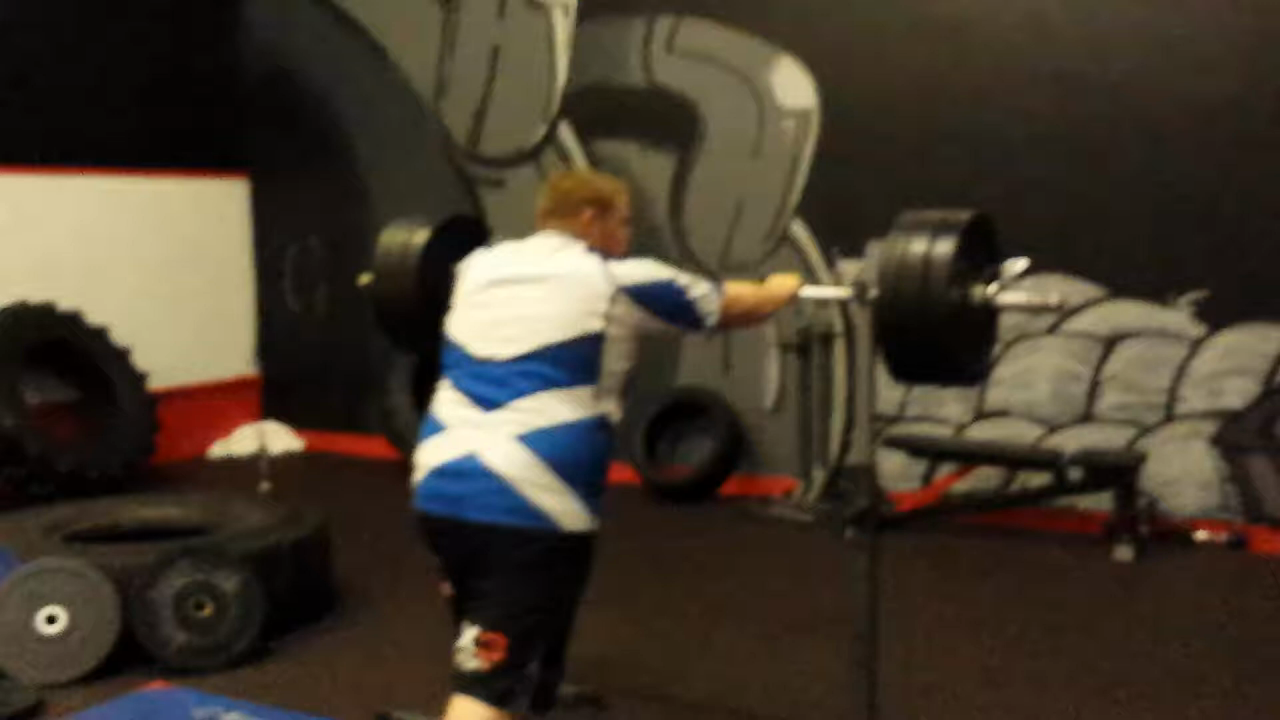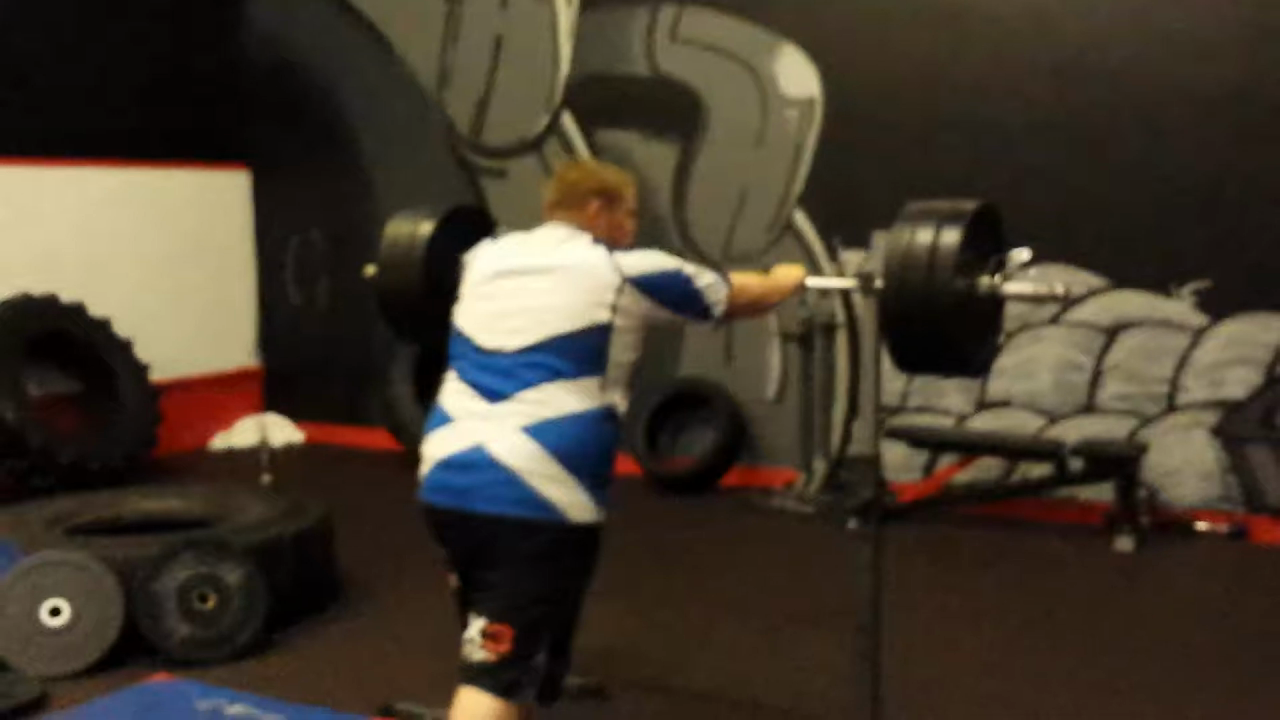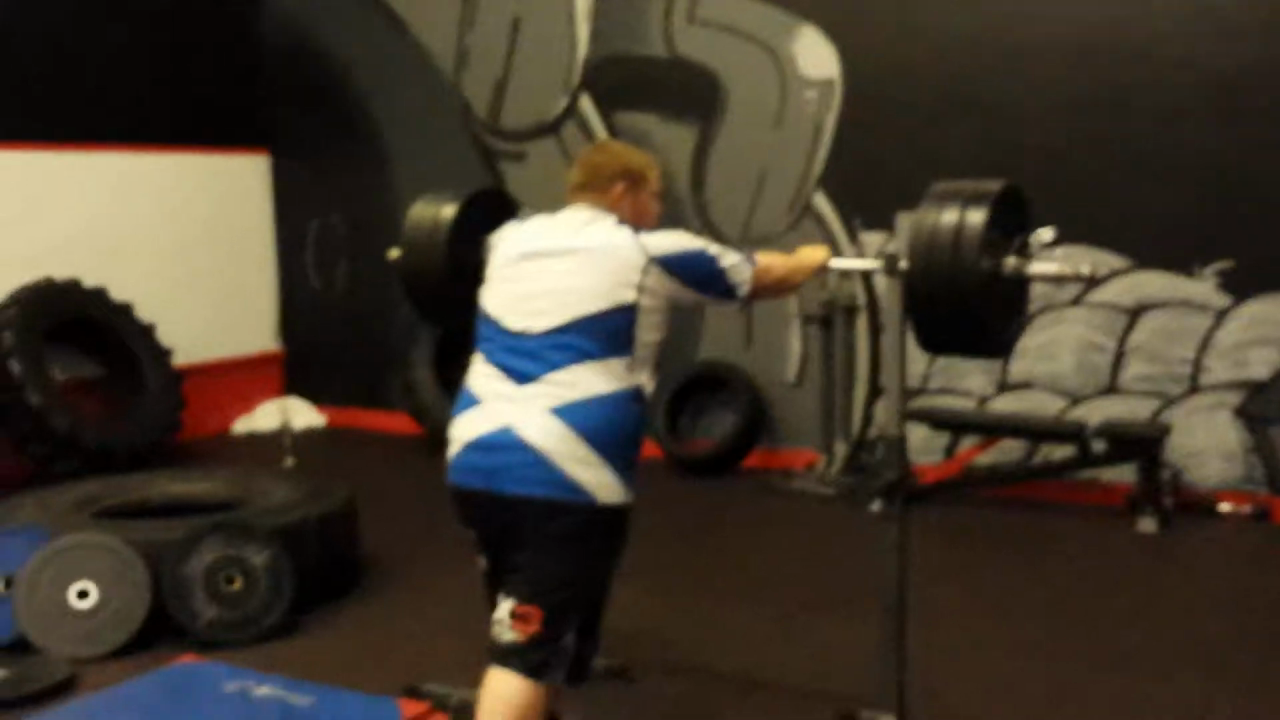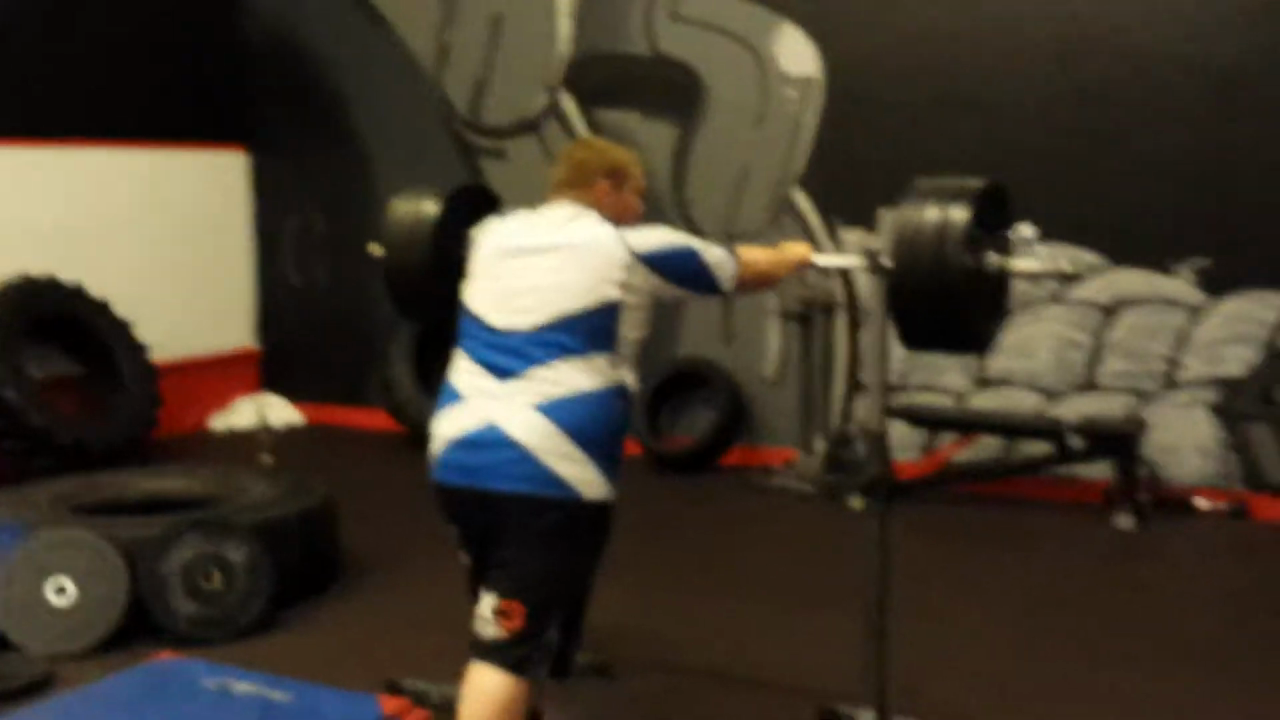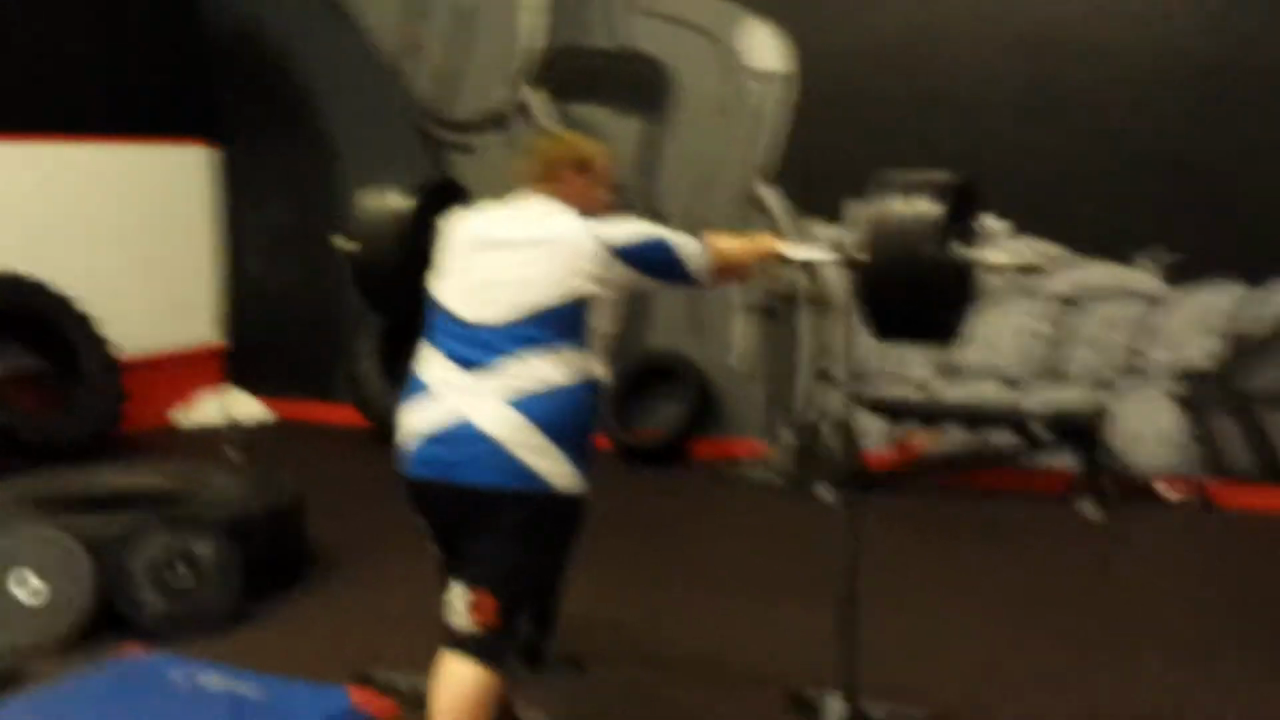
dt=0.1s
person 1, frame 1
left shoulder: (480, 266)
right shoulder: (617, 282)
right elbow: (734, 307)
right wrist: (779, 289)
left hip: (439, 488)
right hip: (529, 503)
left knee: (498, 651)
person 1, frame 2
left shoulder: (487, 256)
right shoulder: (623, 273)
right elbow: (739, 297)
right wrist: (785, 280)
left hip: (446, 480)
right hip: (534, 496)
left knee: (499, 639)
right knee: (496, 667)
person 1, frame 3
left shoulder: (512, 239)
right shoulder: (648, 254)
right elbow: (763, 277)
right wrist: (809, 260)
left hip: (473, 461)
right hip: (561, 475)
left knee: (528, 621)
right knee: (524, 647)
person 1, frame 4
left shoulder: (495, 233)
right shoulder: (634, 250)
right elbow: (748, 271)
right wrist: (793, 256)
left hip: (457, 458)
right hip: (545, 472)
left knee: (511, 615)
right knee: (507, 644)
person 1, frame 5
left shoulder: (463, 227)
right shoulder: (601, 242)
right elbow: (717, 259)
right wrist: (762, 248)
left hip: (425, 450)
right hip: (514, 463)
left knee: (478, 606)
right knee: (478, 631)
